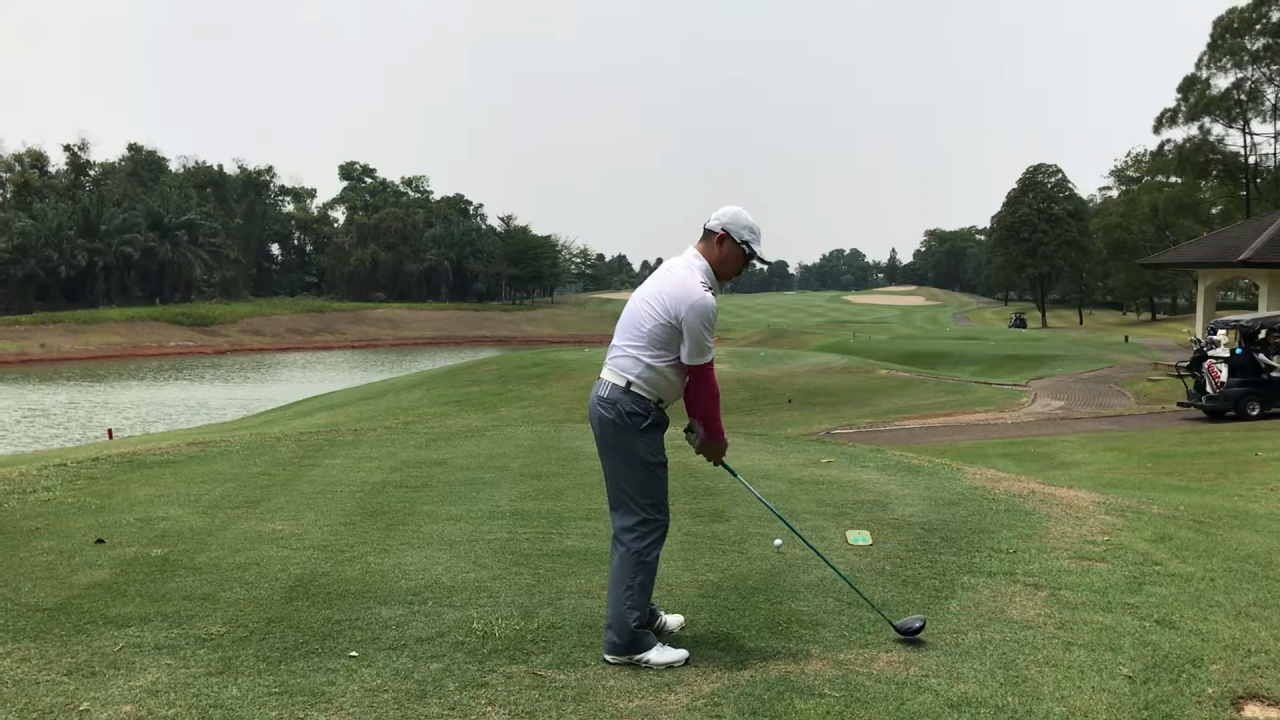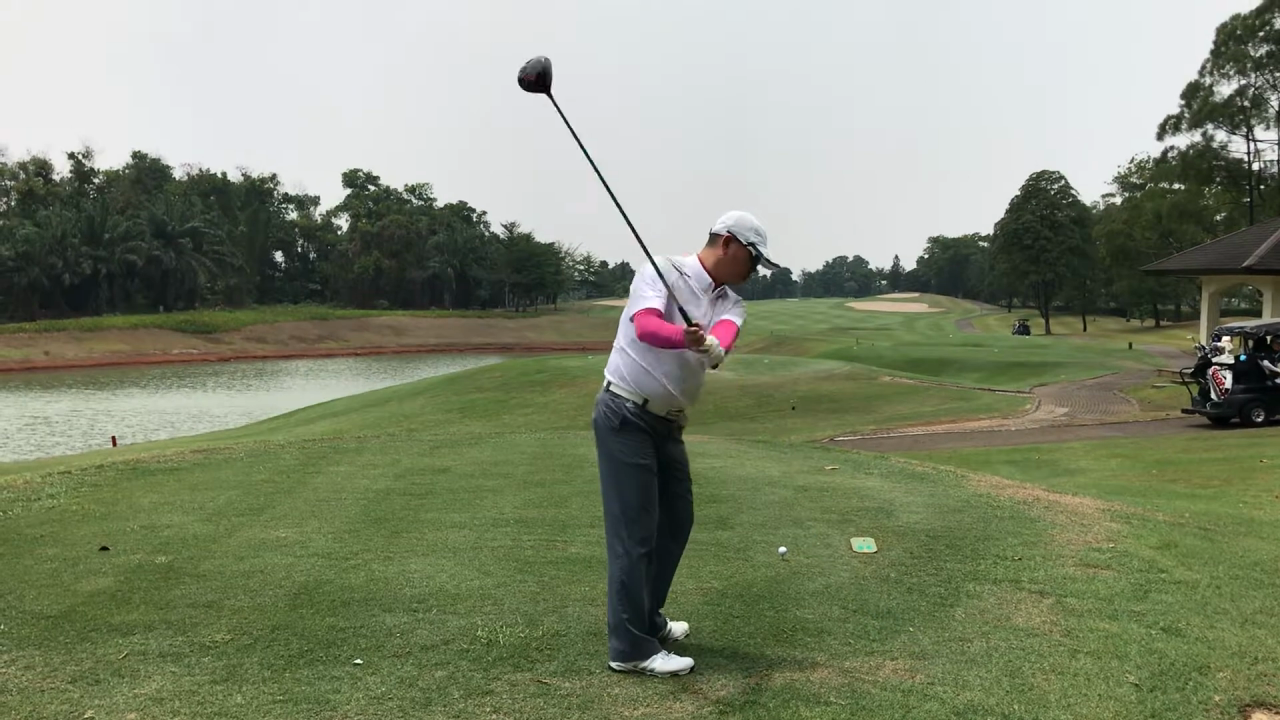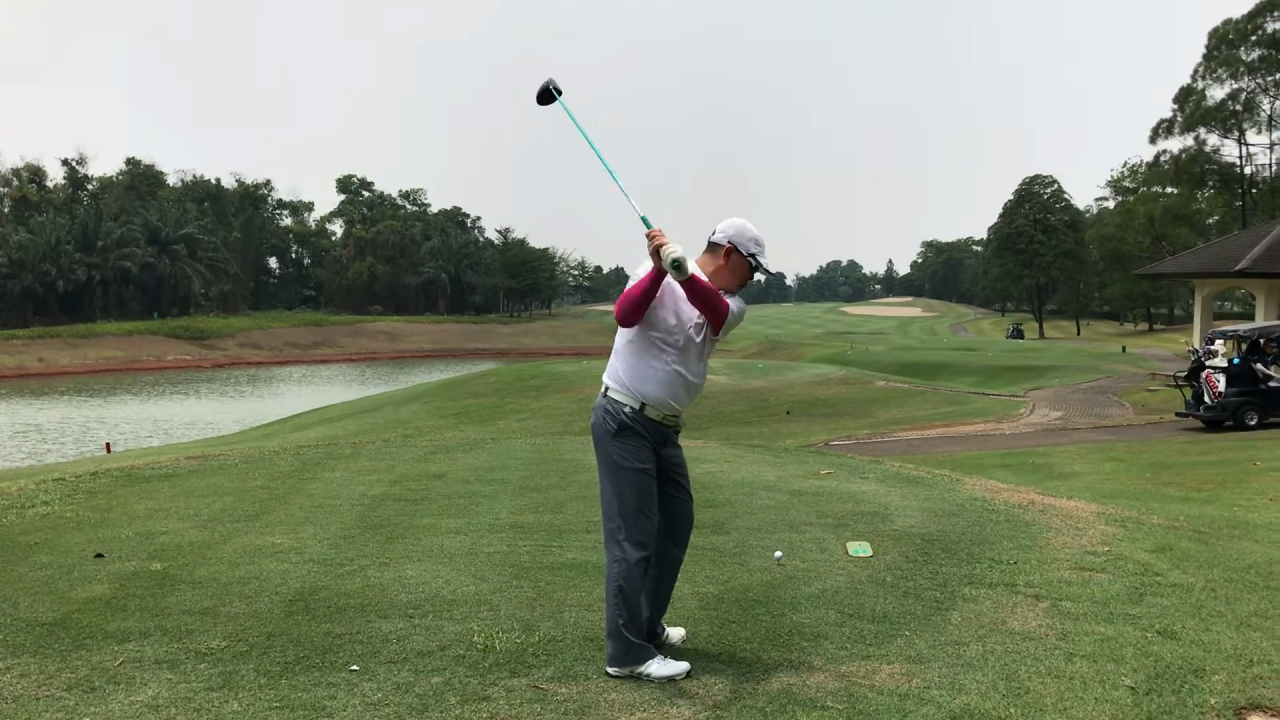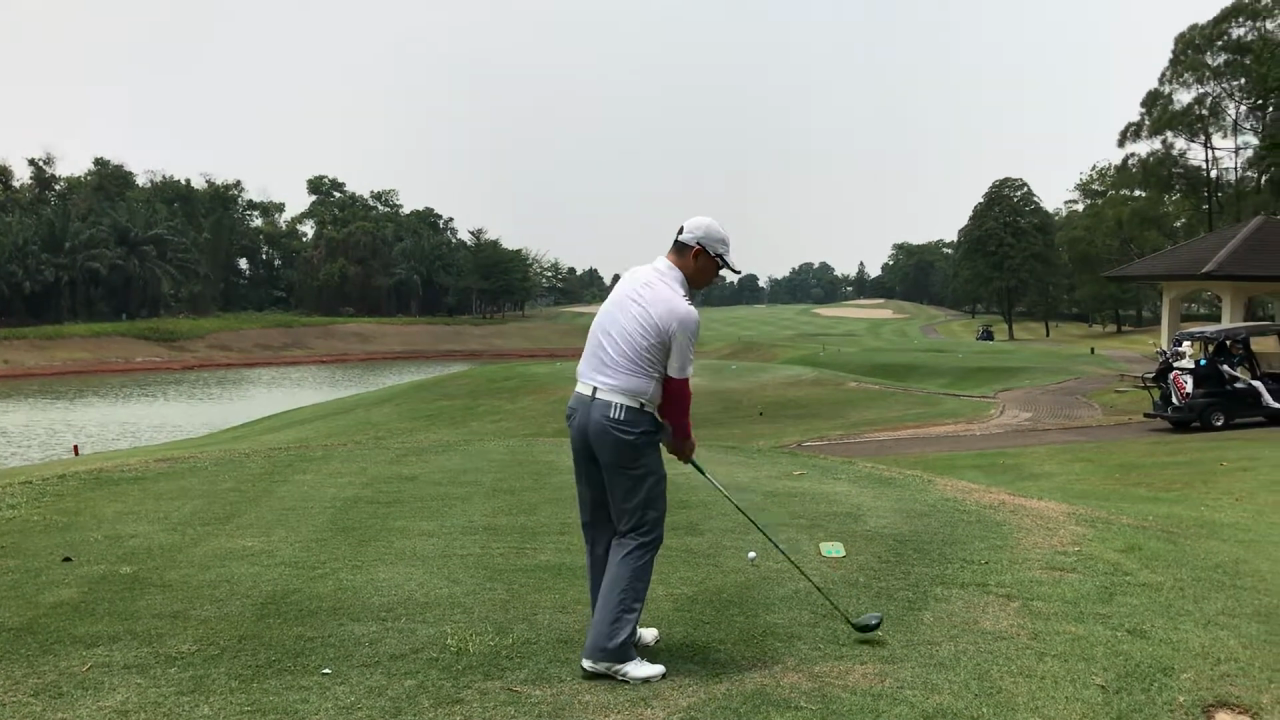
dt=0.5s
person 1, frame 1
left shoulder: (678, 269)
right shoulder: (697, 297)
right elbow: (702, 378)
left wrist: (697, 421)
right wrist: (715, 435)
left hip: (620, 404)
right hip: (629, 412)
left knee: (641, 516)
right knee: (642, 522)
left ankle: (637, 612)
right ankle: (626, 640)
person 1, frame 2
left shoulder: (732, 303)
right shoulder: (662, 271)
left elbow: (724, 339)
right elbow: (645, 327)
left wrist: (713, 346)
right wrist: (685, 338)
left hip: (666, 423)
right hip: (625, 416)
left knee: (674, 522)
right knee: (634, 530)
left ankle: (645, 620)
right ankle: (630, 646)
person 1, frame 3
left shoulder: (730, 302)
right shoulder: (655, 277)
left elbow: (714, 308)
right elbow: (625, 315)
left wrist: (679, 264)
right wrist: (660, 267)
left hip: (661, 428)
right hip: (624, 422)
left knee: (674, 527)
right knee: (633, 536)
left ankle: (645, 627)
right ankle: (627, 651)
person 1, frame 4
left shoulder: (637, 276)
right shoulder: (681, 312)
right elbow: (676, 389)
left wrist: (671, 427)
right wrist: (681, 436)
left hip: (584, 410)
right hip: (625, 424)
left knee: (604, 530)
right knee: (639, 534)
left ankle: (612, 626)
right ankle: (607, 649)
